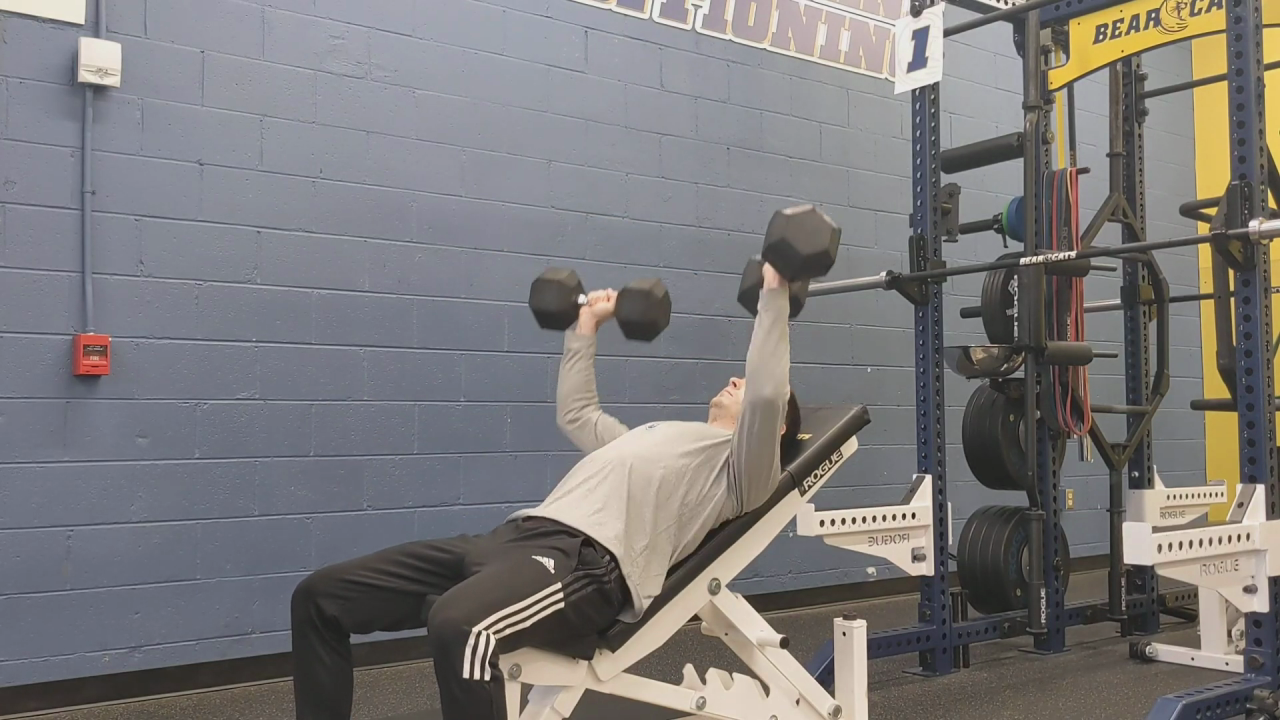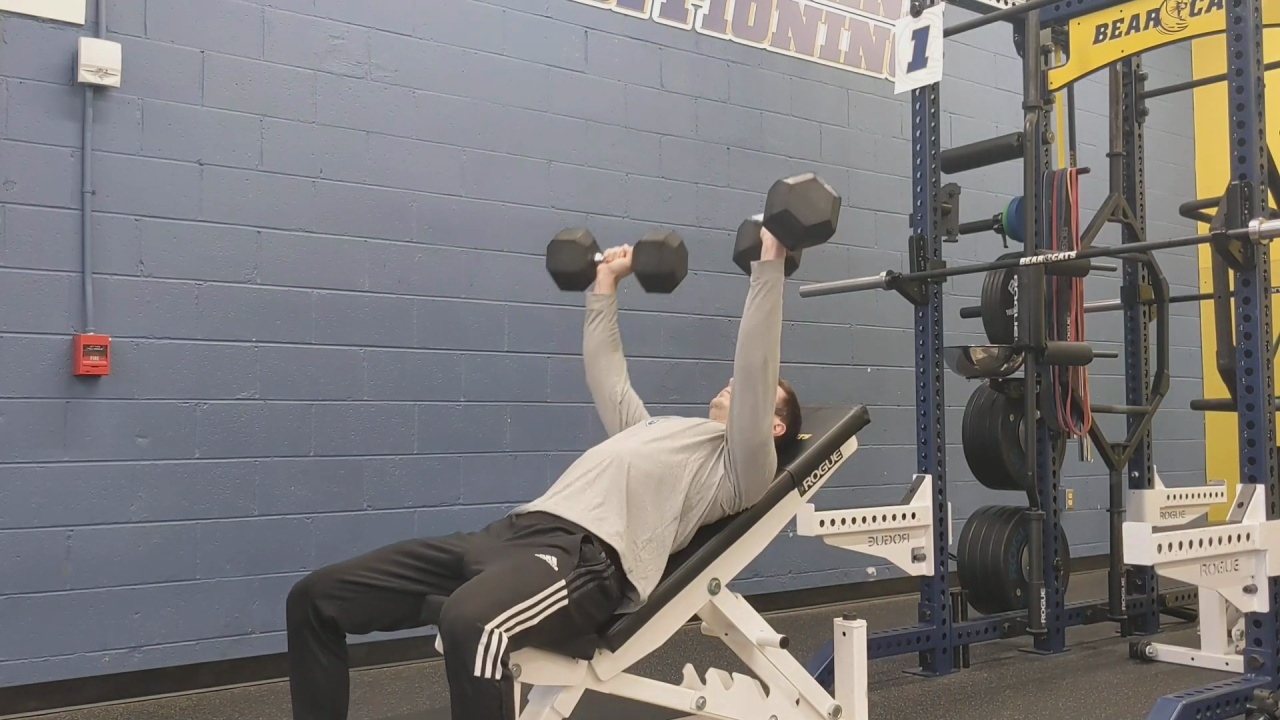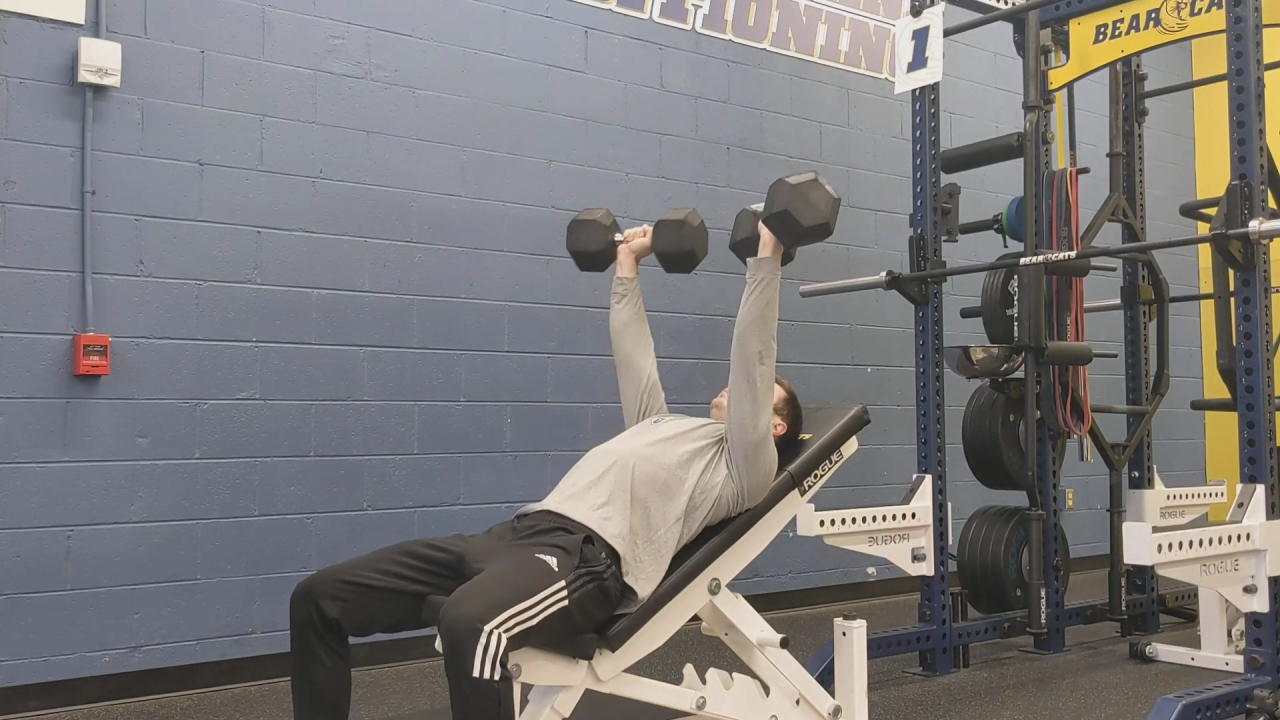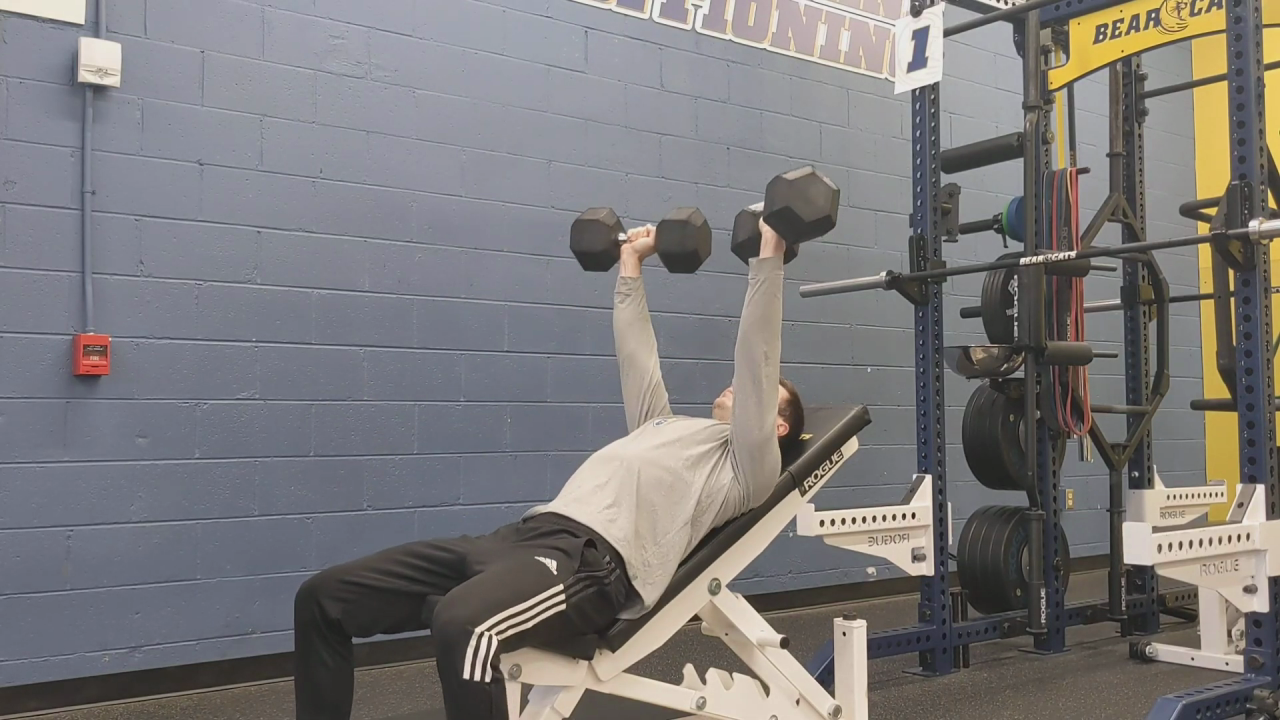
dt=0.2s
person 1, frame 1
left shoulder: (740, 468)
right shoulder: (661, 435)
left elbow: (767, 395)
right elbow: (577, 414)
left wrist: (774, 295)
right wrist: (587, 325)
left hip: (586, 562)
right hip: (515, 536)
left knee: (460, 628)
right knee: (319, 596)
person 1, frame 2
left shoulder: (739, 465)
right shoulder: (659, 428)
left elbow: (755, 367)
right elbow: (605, 372)
left wrist: (768, 261)
right wrist: (606, 282)
left hip: (585, 557)
right hip: (512, 533)
left knee: (471, 626)
right knee: (315, 598)
person 1, frame 3
left shoulder: (742, 463)
right shoulder: (665, 428)
left elbow: (753, 358)
right elbow: (634, 356)
left wrist: (765, 256)
right wrist: (627, 262)
left hip: (586, 557)
right hip: (517, 534)
left knee: (470, 626)
right knee: (319, 598)
person 1, frame 4
left shoulder: (745, 465)
right shoulder: (667, 429)
left elbow: (758, 358)
right elbow: (638, 356)
left wrist: (767, 256)
right wrist: (630, 263)
left hip: (589, 561)
right hip: (522, 537)
left knee: (463, 627)
right knee: (324, 598)
